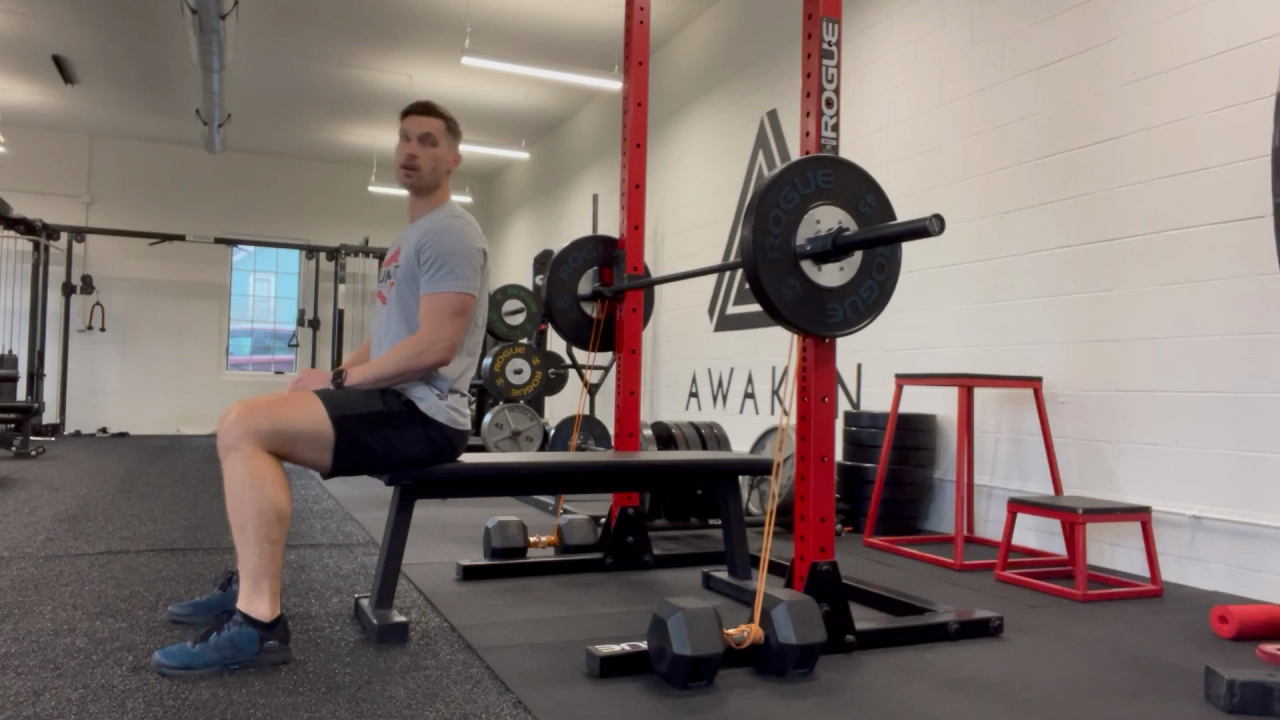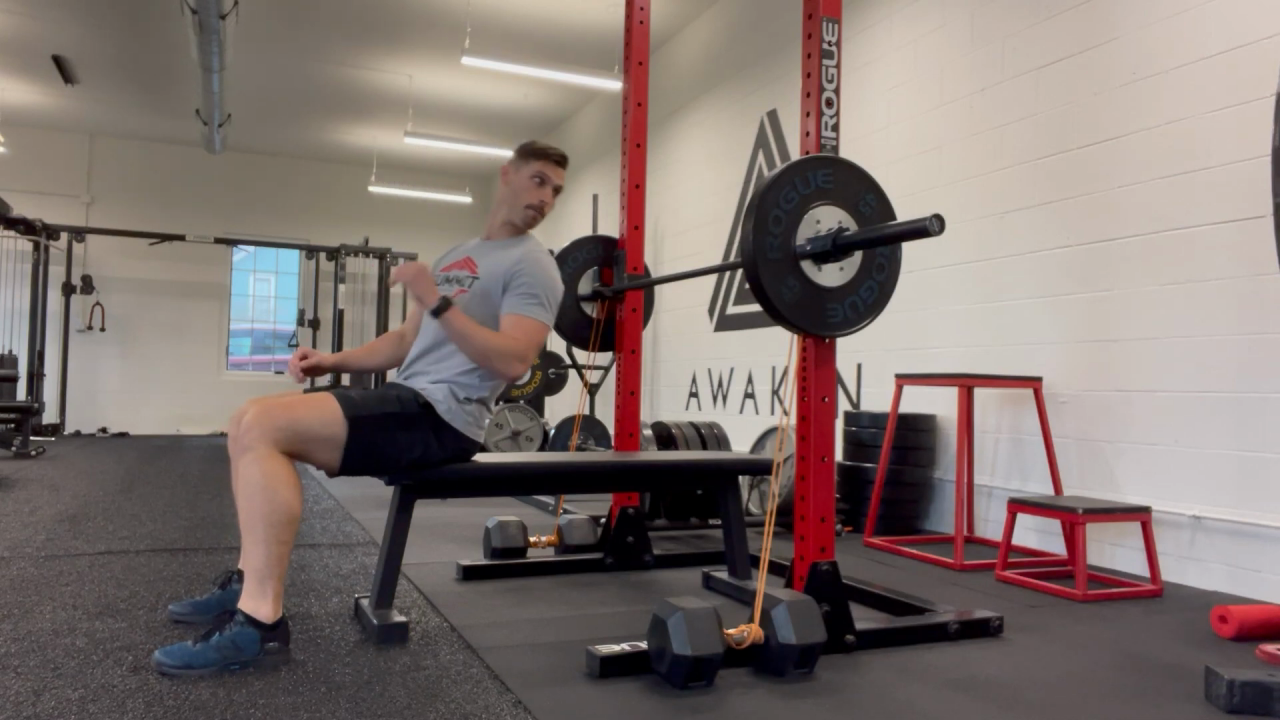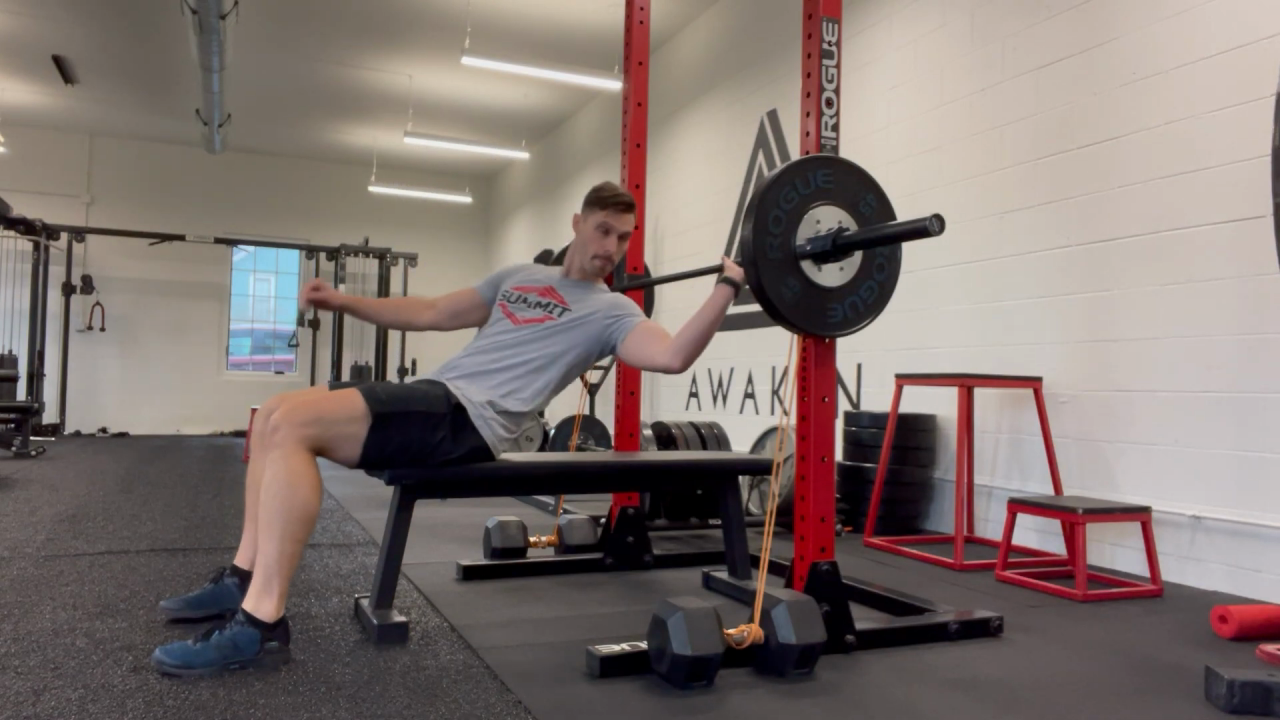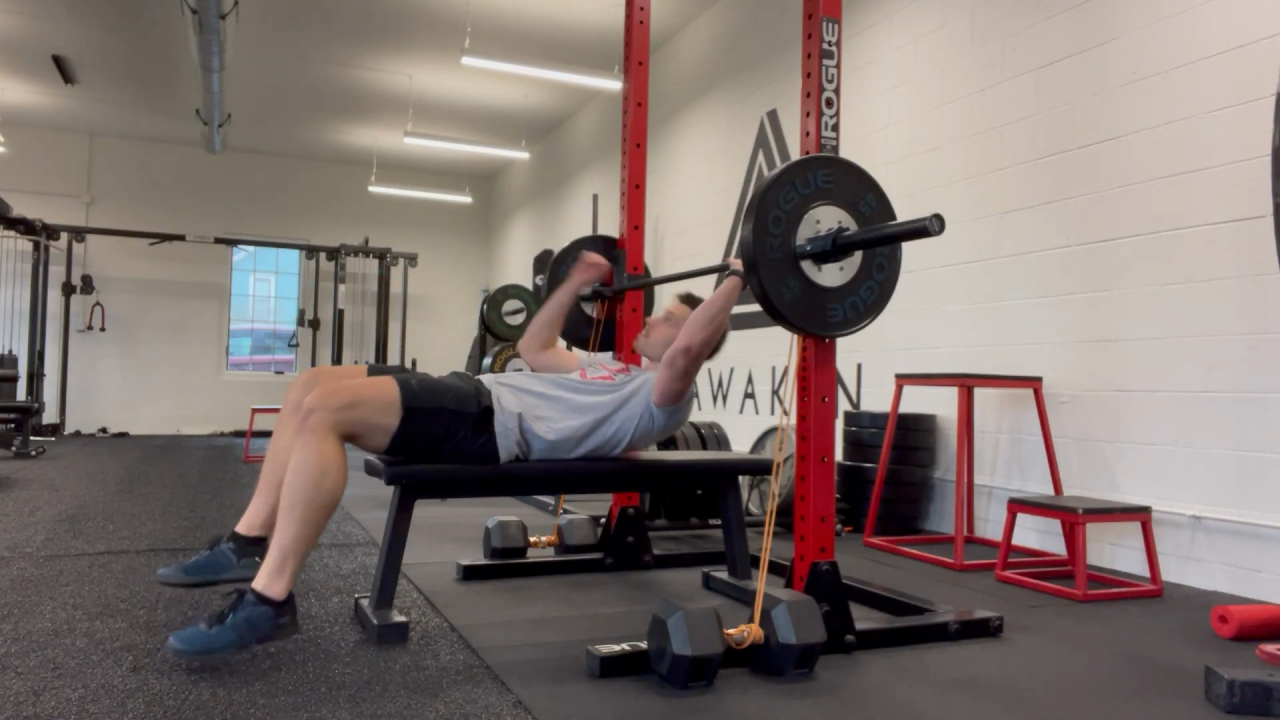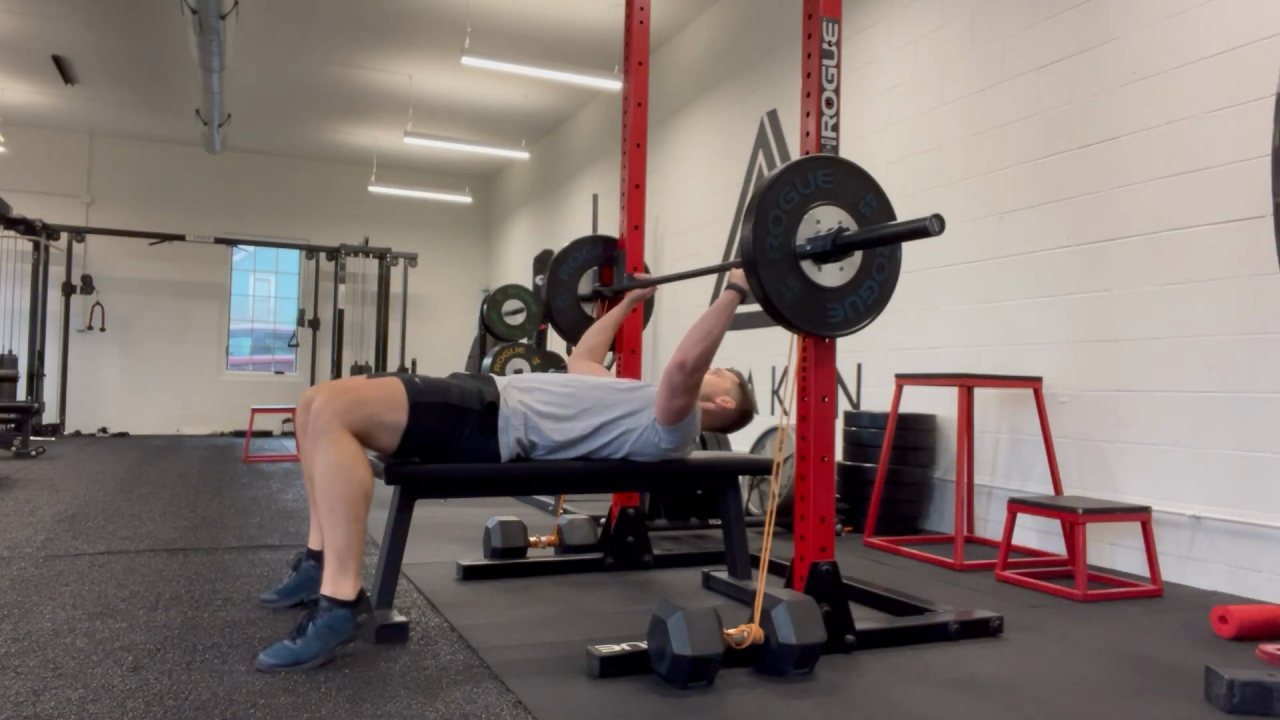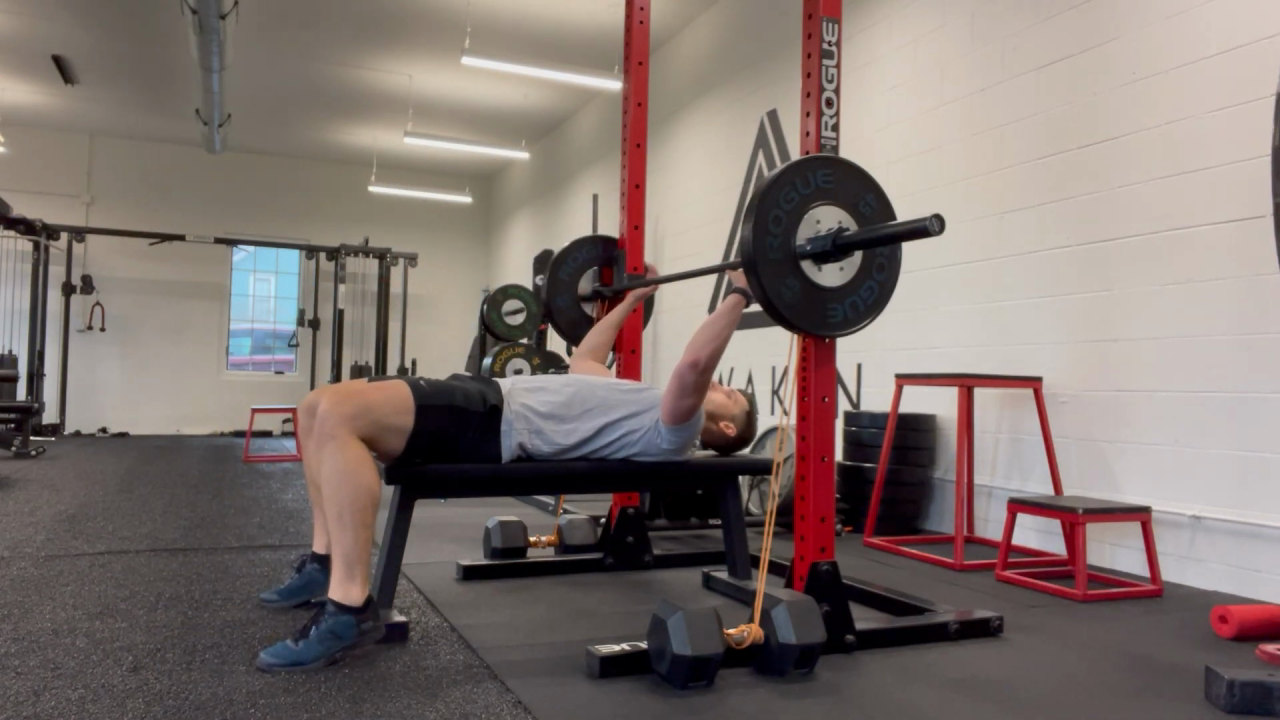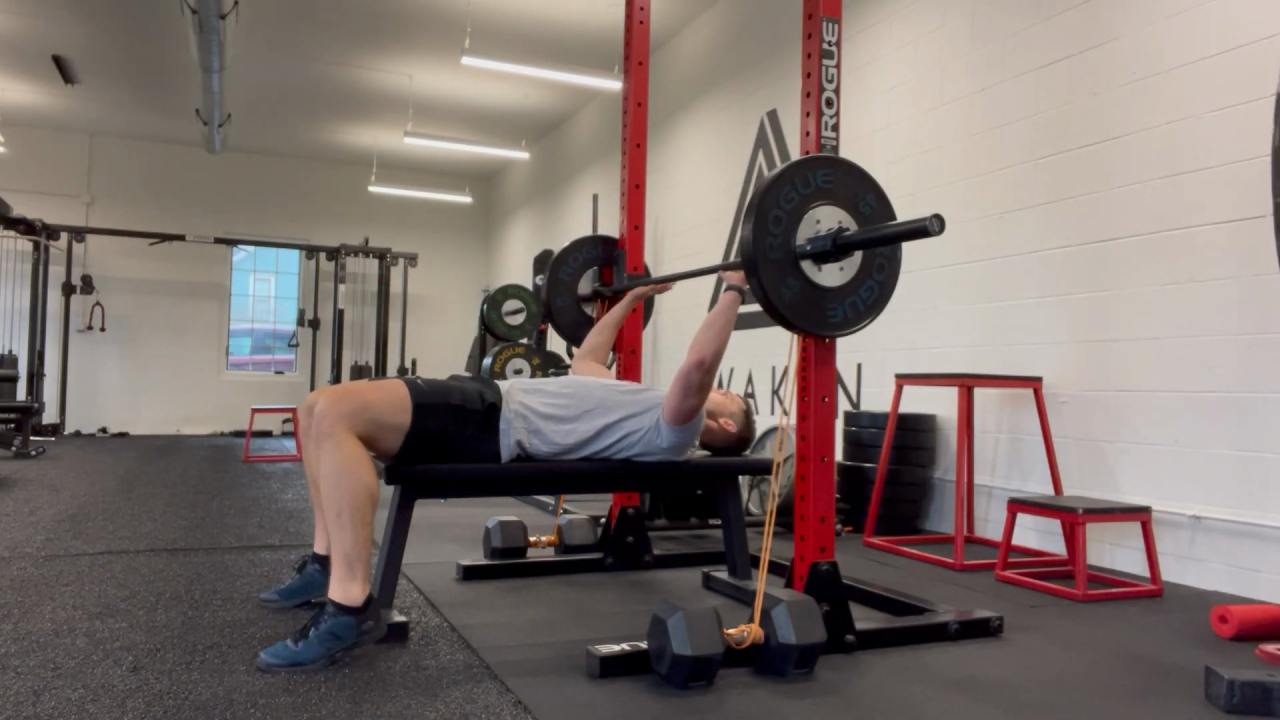
dt=0.5s
person 1, frame 1
left shoulder: (450, 232)
right shoulder: (415, 236)
left elbow: (435, 347)
left wrist: (338, 381)
right wrist: (333, 378)
left hip: (423, 417)
right hip: (400, 404)
left knee: (243, 427)
right knee: (246, 425)
left ankle: (259, 621)
right ankle: (249, 582)
person 1, frame 2
left shoulder: (534, 268)
right shoulder: (456, 255)
left elbow: (512, 362)
left wrist: (438, 303)
right wrist: (333, 360)
left hip: (438, 419)
right hip: (407, 400)
left knee: (259, 426)
right knee: (253, 424)
left ankle: (260, 622)
right ankle: (248, 580)
person 1, frame 3
left shoulder: (611, 312)
right shoulder: (519, 277)
left elbow: (672, 357)
right elbow: (431, 313)
left wrist: (725, 287)
right wrist: (345, 302)
left hip: (463, 422)
right hip: (432, 395)
left knee: (290, 426)
right knee: (274, 416)
left ankle: (259, 622)
right ankle: (244, 575)
person 1, frame 4
left shoulder: (664, 402)
right shoulder: (615, 370)
left elbow: (689, 350)
right elbow: (533, 348)
left wrist: (735, 278)
right wrist: (574, 286)
left hip: (491, 429)
right hip: (480, 400)
left knee: (323, 406)
right knee: (312, 389)
left ankle: (269, 599)
right ankle: (249, 542)
person 1, frame 5
left shoulder: (674, 427)
right shoulder: (634, 402)
left elbow: (681, 364)
right elbow: (580, 359)
left wrist: (734, 291)
right wrist: (628, 302)
left hip: (496, 426)
right hip: (489, 398)
left knee: (332, 411)
right knee: (317, 403)
left ankle: (340, 601)
right ankle: (322, 559)
person 1, frame 6
left shoulder: (675, 430)
right shoulder: (641, 405)
left elbow: (693, 364)
right elbow: (584, 359)
left wrist: (738, 295)
right wrist: (630, 300)
left hip: (497, 430)
right hip: (490, 402)
left knee: (338, 416)
right knee: (319, 407)
left ankle: (349, 608)
right ankle: (327, 562)
person 1, frame 7
left shoulder: (674, 432)
right shoulder: (643, 406)
left elbow: (698, 362)
right elbow: (586, 359)
left wrist: (733, 291)
right wrist: (630, 298)
left hip: (497, 428)
left knee: (335, 414)
right knee: (320, 407)
left ankle: (349, 607)
right ankle: (328, 562)
